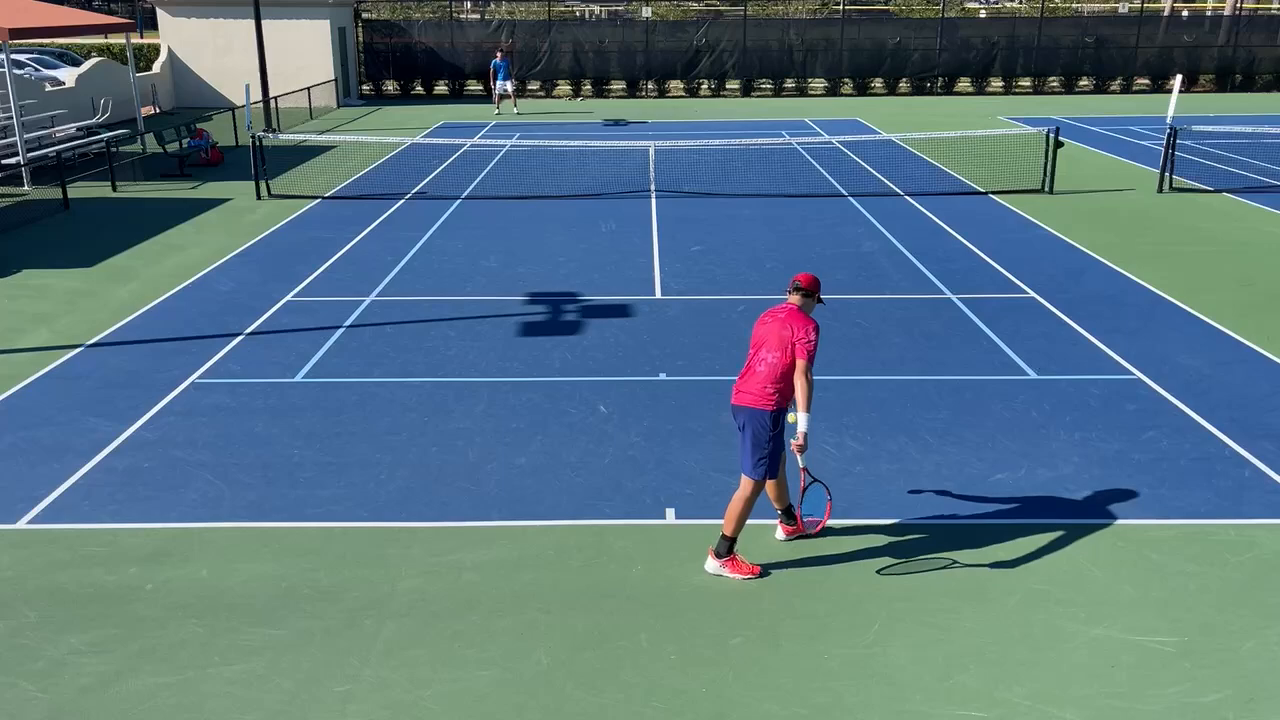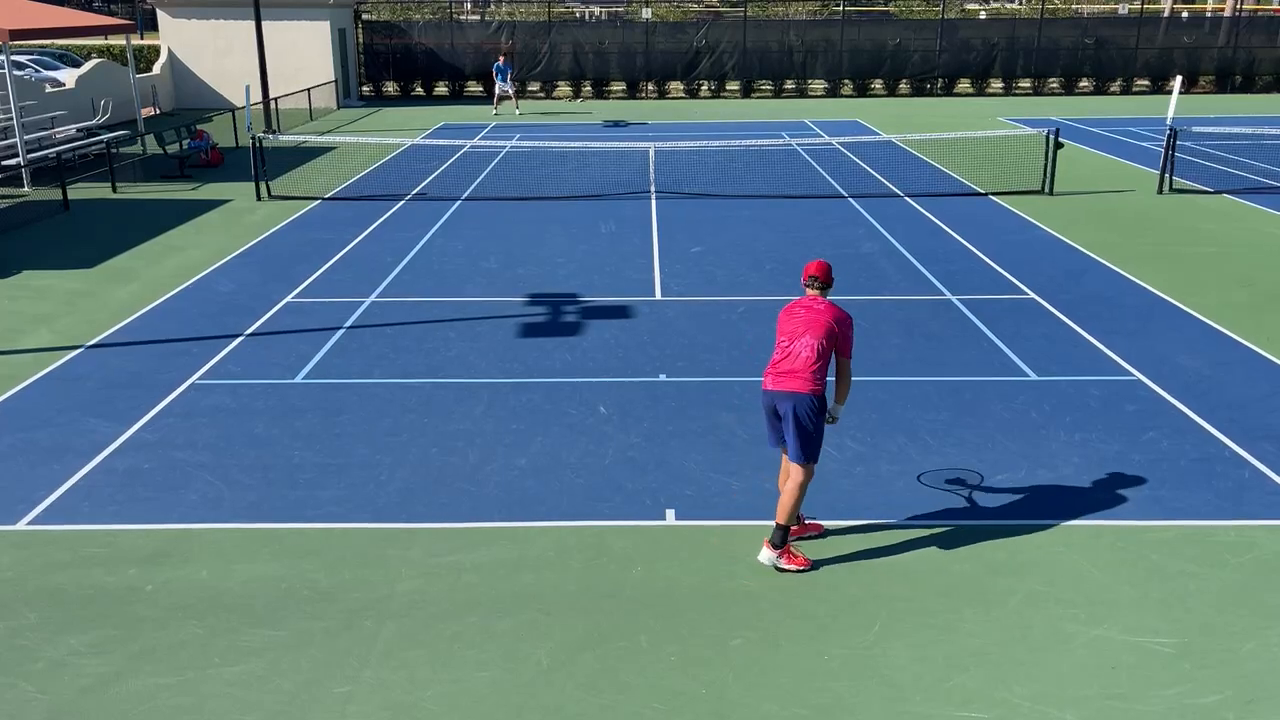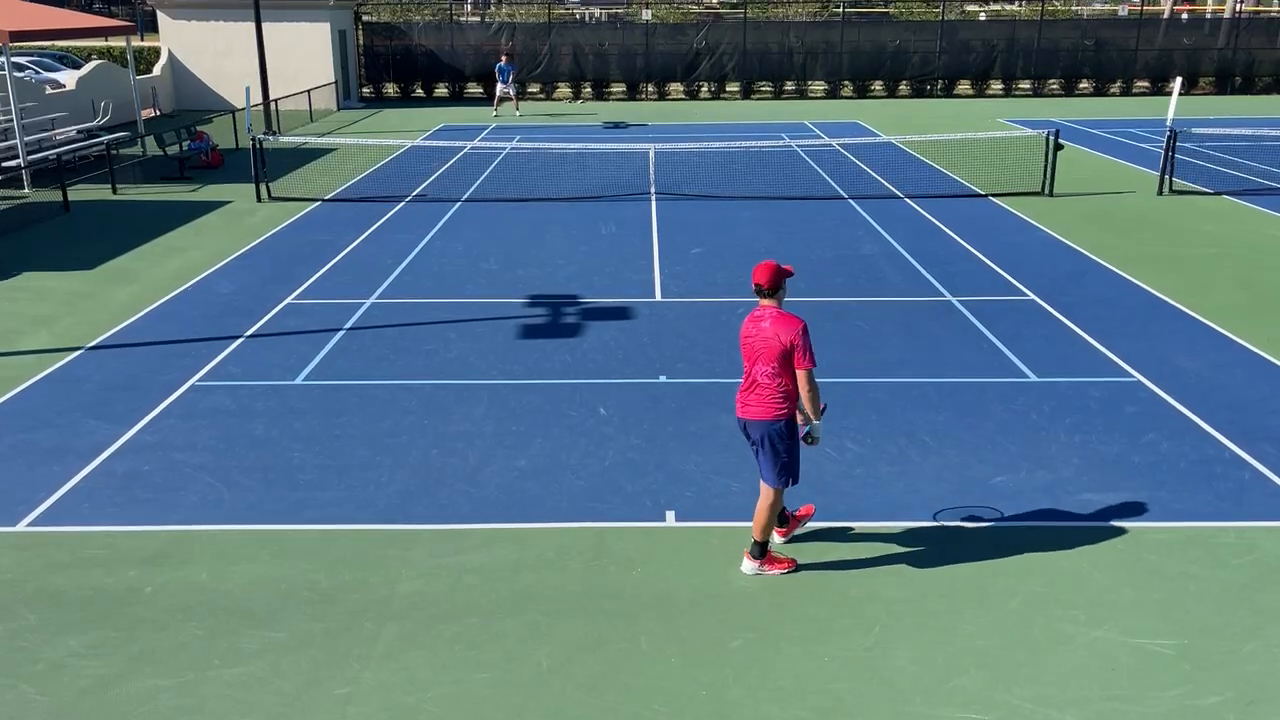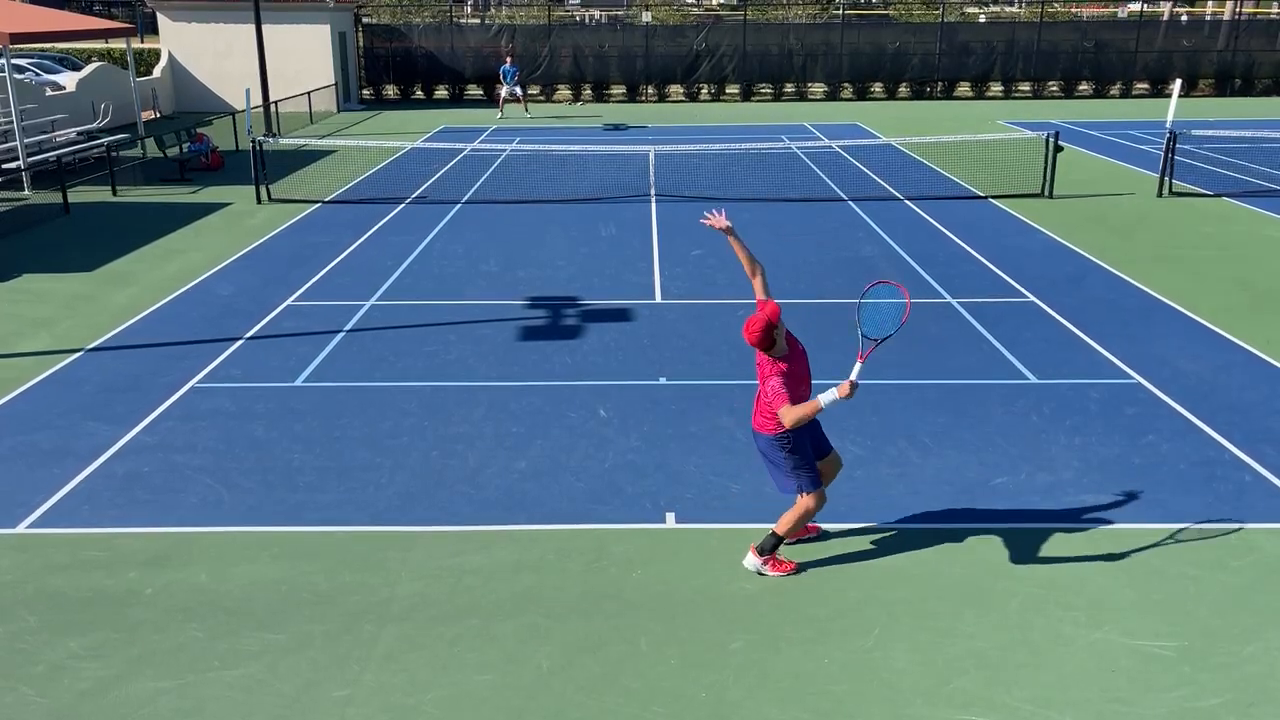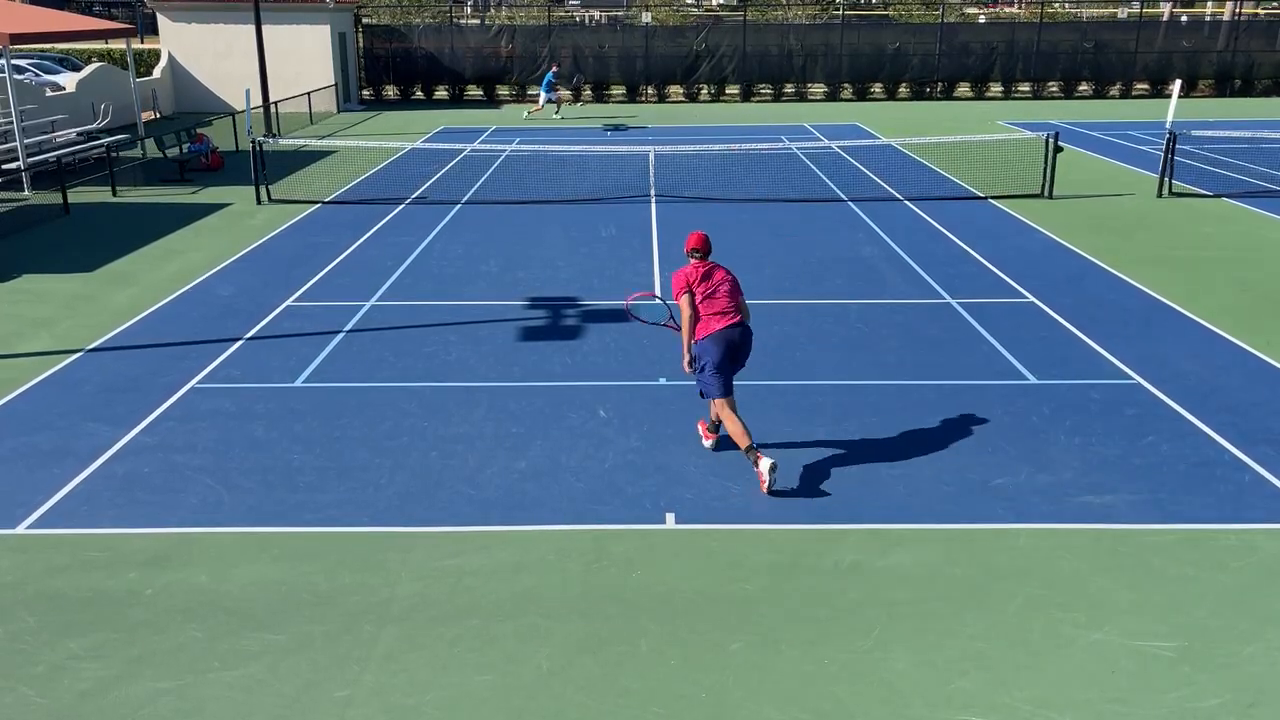
dt=1s
person 1, frame 1
left shoulder: (766, 316)
right shoulder: (806, 325)
right elbow: (801, 376)
left wrist: (789, 404)
right wrist: (803, 426)
left hip: (742, 398)
right hip: (763, 407)
left knee: (775, 462)
right knee: (753, 483)
left ankle: (789, 522)
right ankle: (720, 555)
person 1, frame 2
left shoulder: (787, 311)
right shoulder: (840, 317)
right elbow: (843, 370)
right wrist: (837, 409)
left hip: (771, 388)
right hip: (803, 395)
left knee: (790, 458)
right knee: (801, 472)
left ankle: (793, 522)
right ankle: (774, 547)
person 1, frame 3
left shoulder: (749, 323)
right shoulder: (795, 327)
right elbow: (806, 386)
left wrist: (797, 412)
right wrist: (815, 423)
left hip: (746, 411)
right hip: (773, 417)
left knee: (772, 475)
right knee: (772, 487)
left ankle: (783, 523)
right ankle: (756, 557)
person 1, frame 4
left shoulder: (767, 324)
right shoulder: (775, 374)
left elbow: (756, 272)
right elbow: (787, 420)
left wrist: (730, 234)
right wrist: (833, 396)
left hip: (797, 423)
right hip: (778, 436)
left knee: (832, 465)
right knee: (812, 501)
left ankle: (795, 526)
right ankle: (760, 554)
person 1, frame 5
left shoulder: (682, 275)
right shoulder: (726, 274)
left elbow: (687, 313)
right elbow: (745, 314)
left wrist: (686, 351)
left hip: (713, 340)
right hip: (743, 335)
left knee: (724, 408)
right knee: (716, 382)
left ankle: (760, 460)
right ankle: (711, 431)
